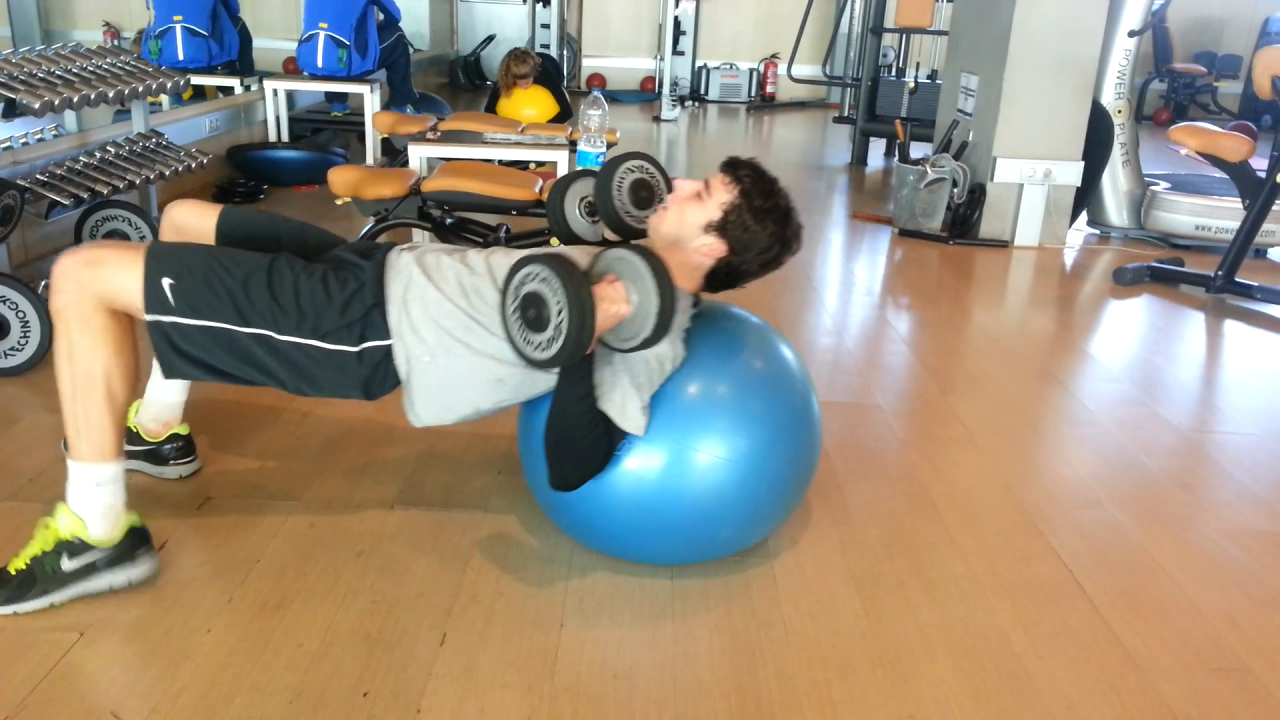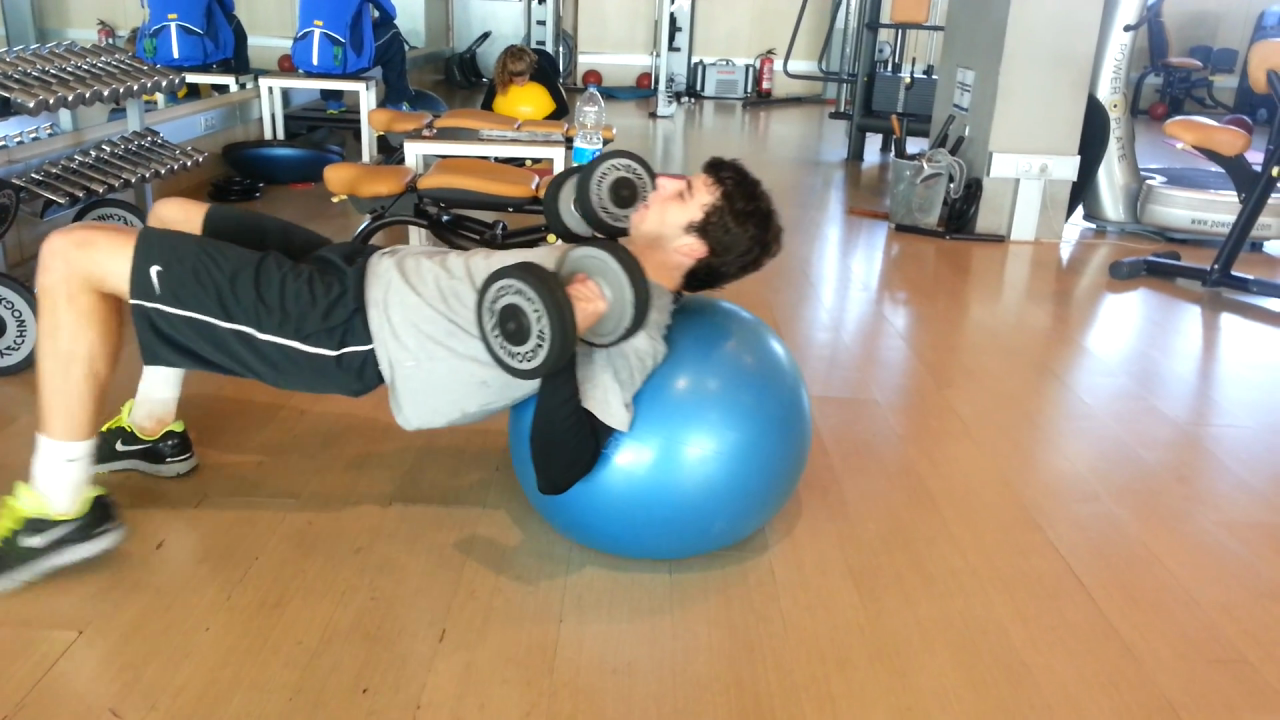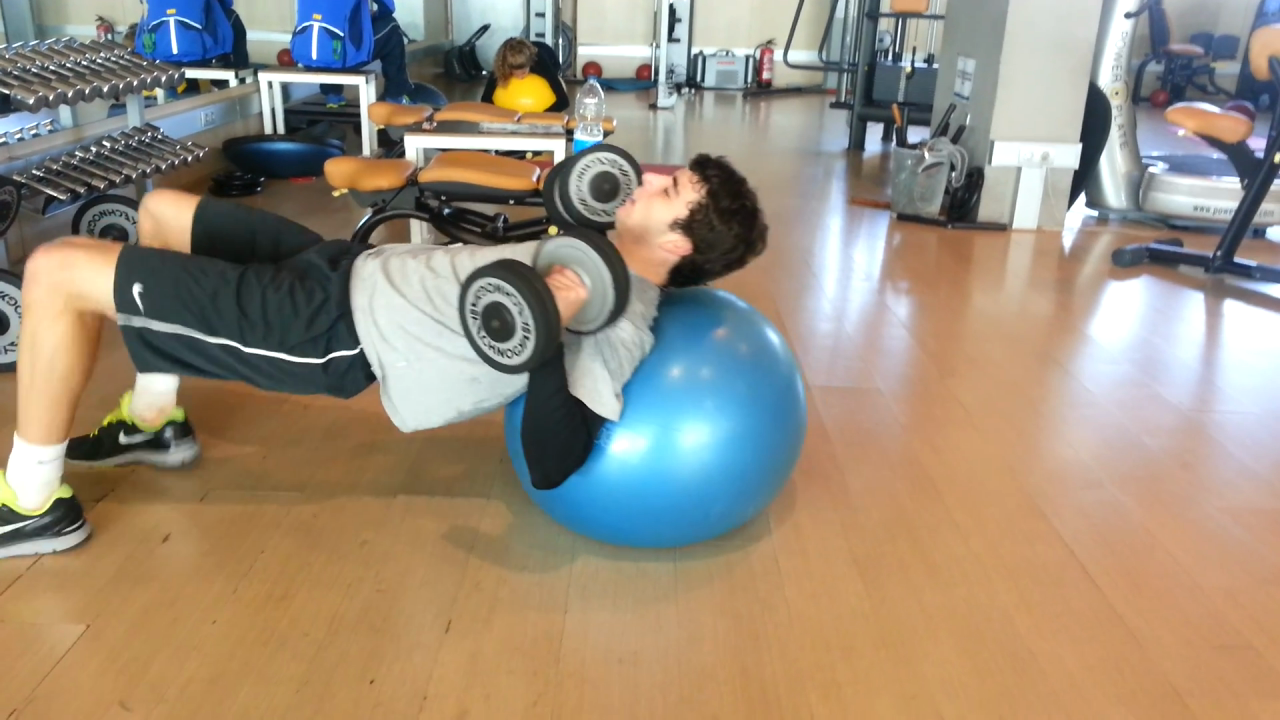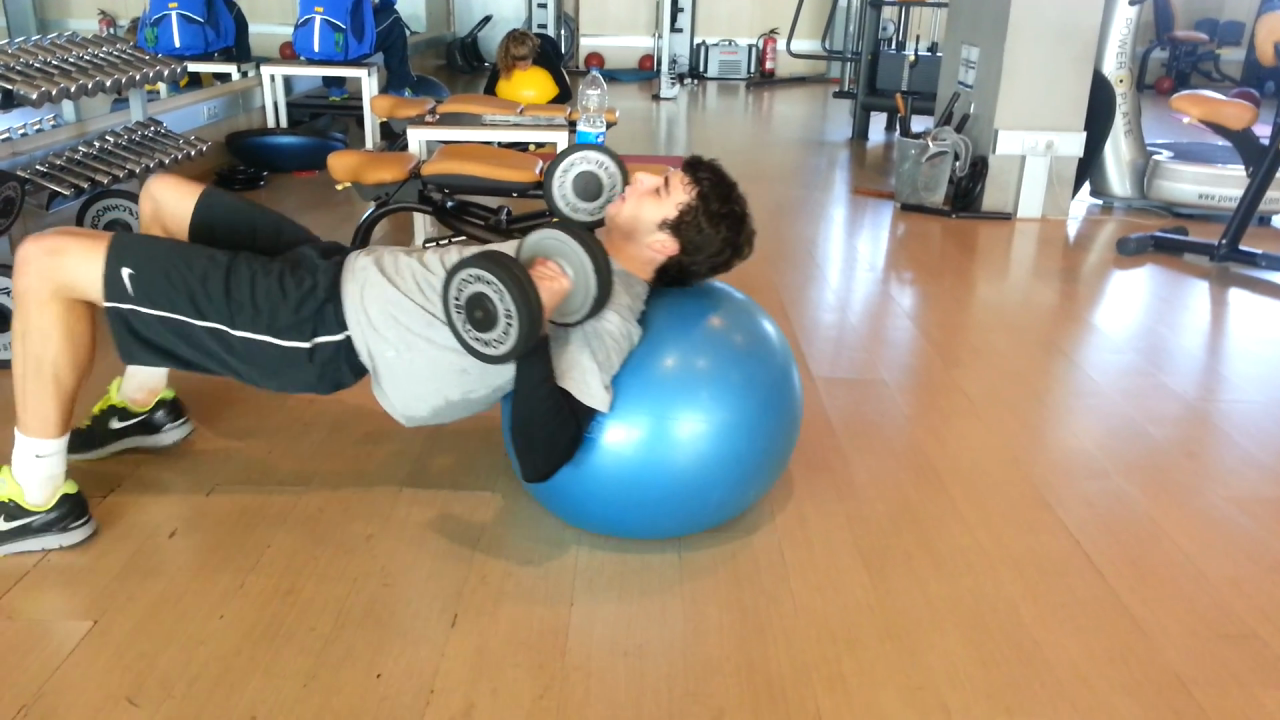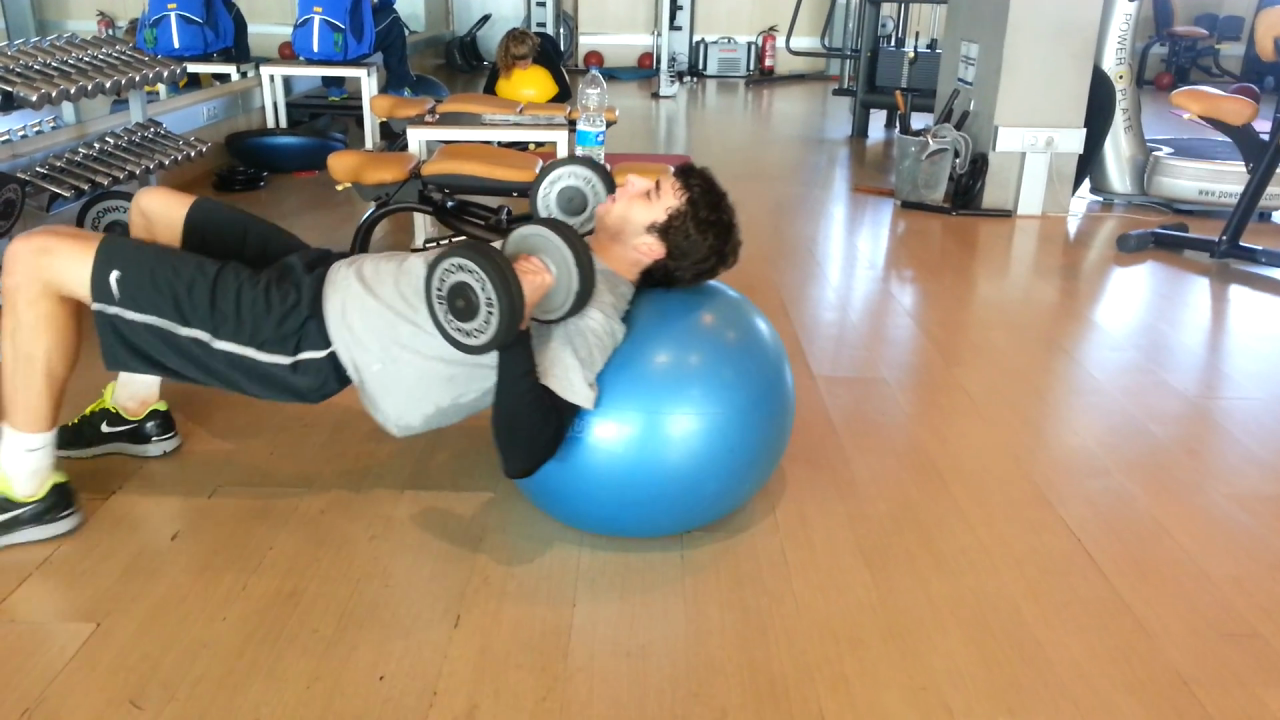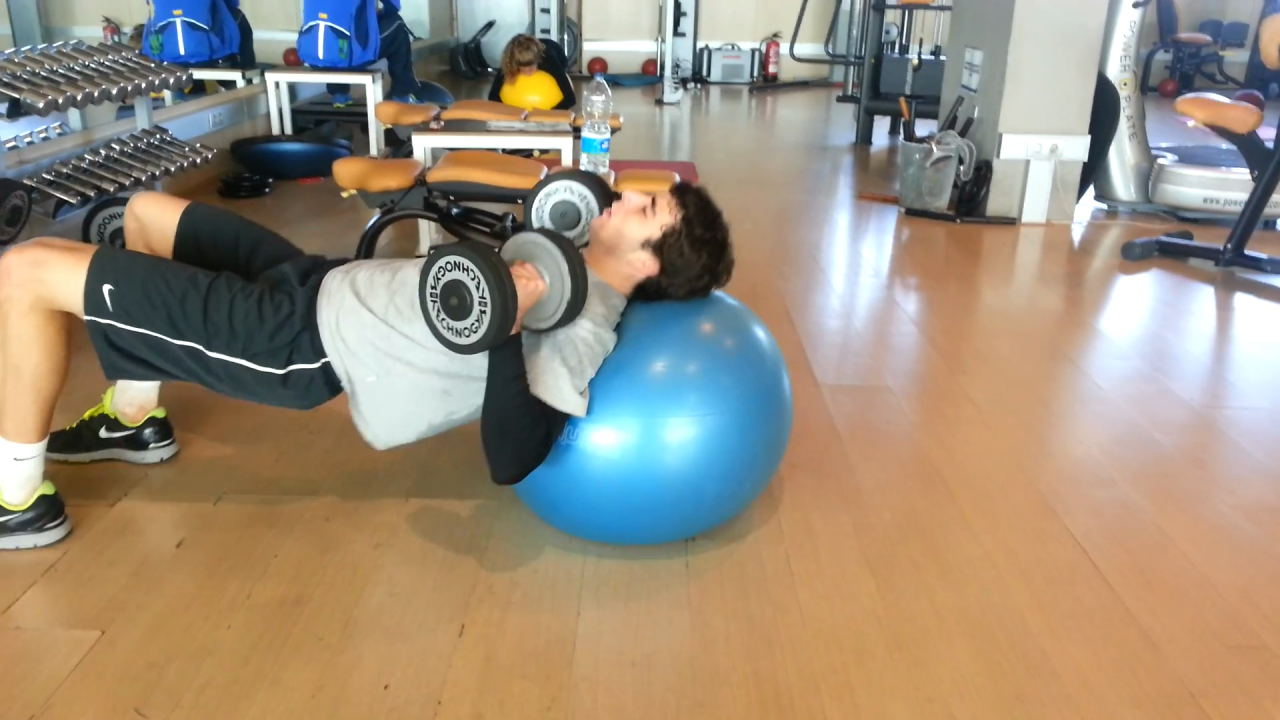
dt=0.1s
person 1, frame 1
left shoulder: (650, 337)
left elbow: (570, 466)
left wrist: (583, 339)
right wrist: (602, 237)
left hip: (365, 324)
right hip: (384, 271)
left knee: (83, 275)
right knee: (184, 220)
left ankle: (98, 530)
right ankle: (158, 431)
person 1, frame 2
left shoulder: (632, 337)
left elbow: (558, 468)
left hip: (352, 327)
right hip: (365, 273)
left knee: (72, 255)
right knee: (169, 219)
left ankle: (63, 503)
right ankle: (152, 430)
person 1, frame 3
left shoulder: (617, 326)
left elbow: (549, 463)
left hip: (336, 326)
right hip: (354, 270)
right knee: (161, 211)
right ankle: (153, 421)
person 1, frame 4
left shoulder: (606, 320)
right shoulder: (597, 264)
left elbow: (540, 456)
left wrist: (531, 323)
left hip: (325, 323)
right hip: (343, 273)
right knee: (164, 195)
right ankle: (141, 406)
person 1, frame 5
left shoulder: (589, 318)
right shoulder: (583, 266)
left elbow: (523, 452)
left wrist: (515, 319)
left hip: (311, 330)
right hip: (332, 279)
right knee: (153, 206)
right ankle: (133, 412)
person 1, frame 6
left shoulder: (580, 331)
right shoulder: (577, 277)
left elbow: (512, 460)
left wrist: (508, 327)
left hip: (303, 336)
right hip: (323, 286)
right knee: (145, 211)
right ankle: (135, 418)
